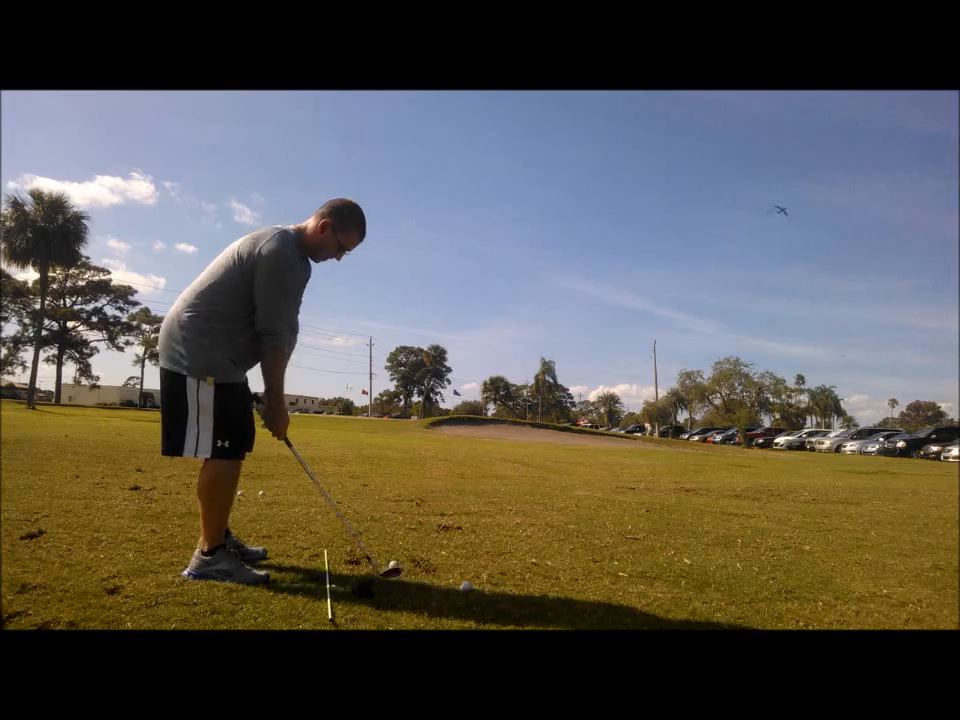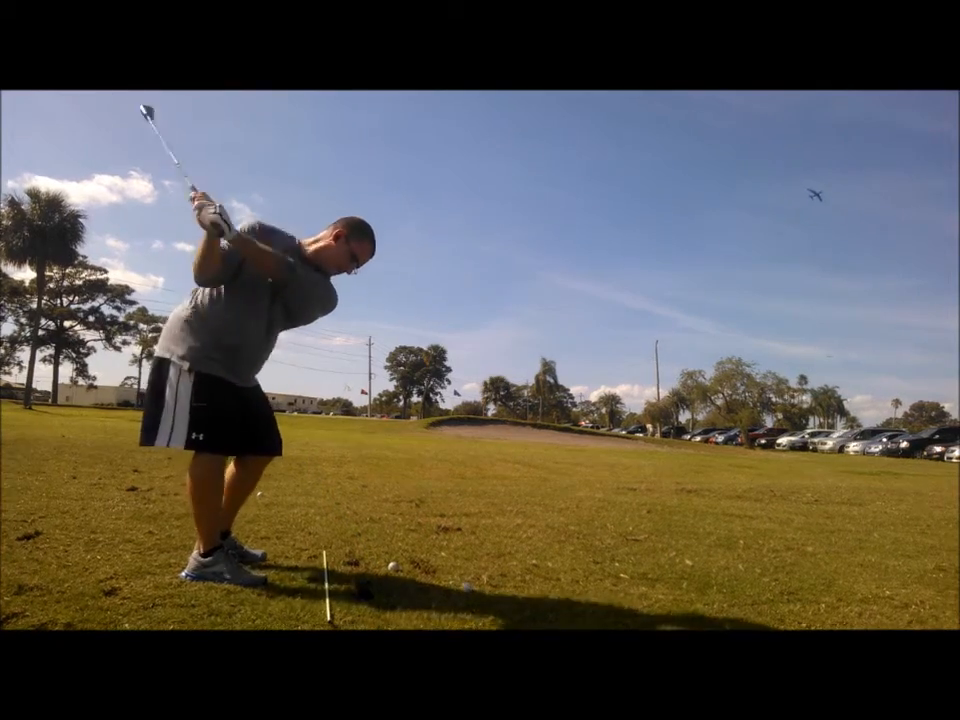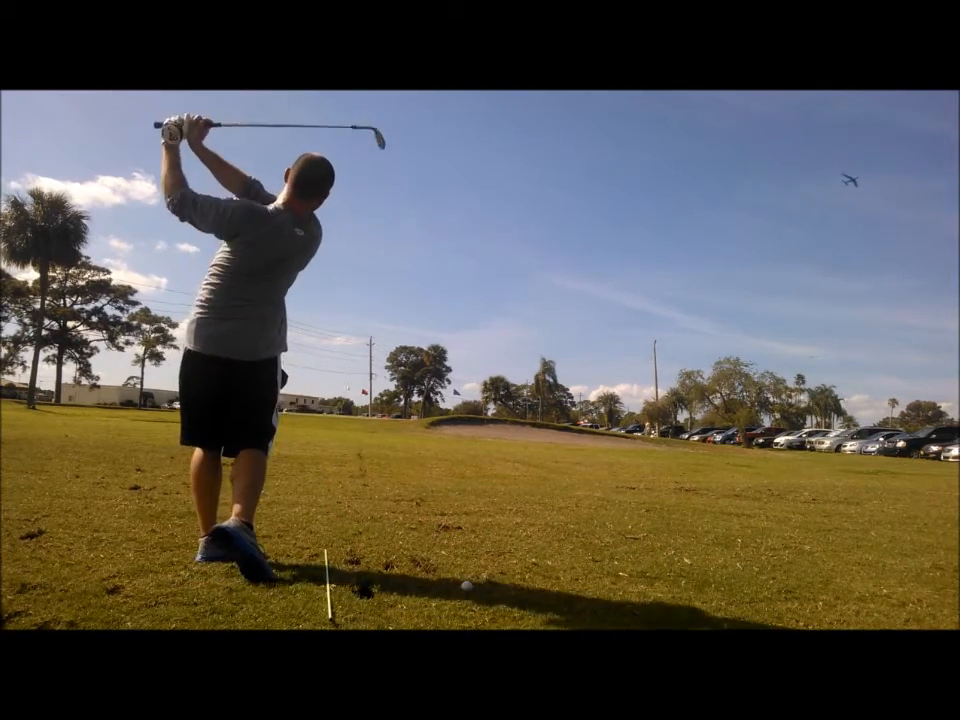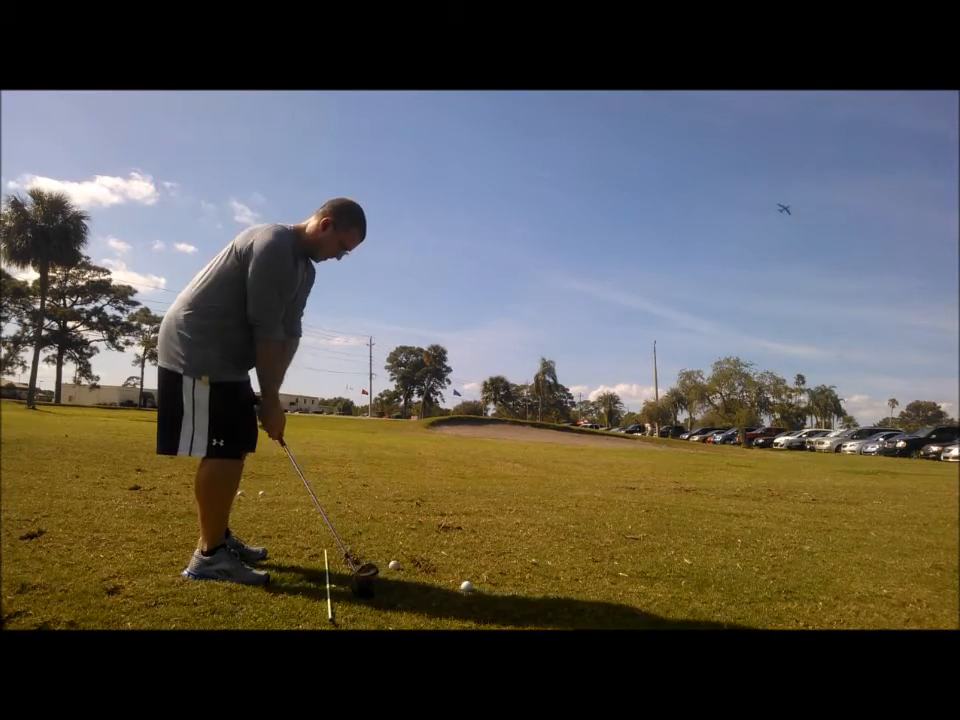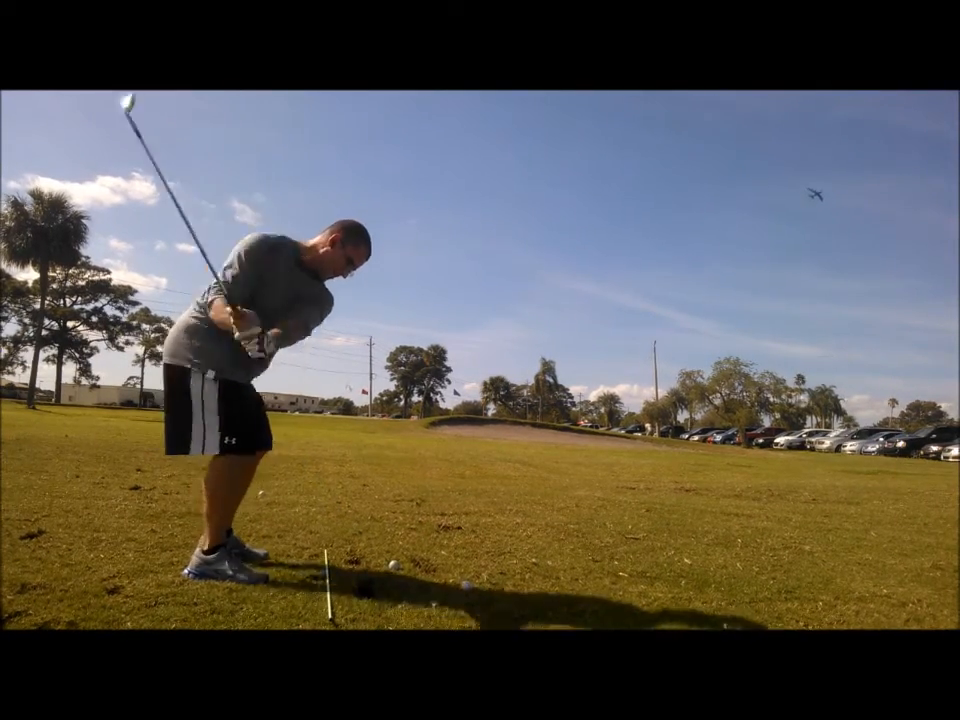
dt=1s
person 1, frame 1
left shoulder: (300, 264)
right shoulder: (279, 250)
left elbow: (285, 333)
right elbow: (272, 334)
left wrist: (273, 395)
right wrist: (276, 401)
left hip: (224, 357)
right hip: (196, 351)
left knee: (233, 448)
right knee: (221, 451)
left ankle: (219, 538)
right ankle: (208, 556)
person 1, frame 2
left shoulder: (321, 297)
right shoulder: (260, 235)
left elbow: (278, 269)
right elbow: (205, 275)
left wrist: (226, 228)
right wrist: (212, 230)
left hip: (236, 369)
right hip: (190, 352)
left knee: (257, 452)
right knee: (210, 447)
left ankle: (218, 538)
right ankle: (207, 557)
person 1, frame 3
left shoulder: (250, 220)
right shoulder: (310, 235)
left elbow: (178, 199)
right elbow: (249, 187)
left wrist: (172, 144)
right wrist: (199, 146)
left hip: (205, 345)
right hip: (257, 353)
left knee: (206, 444)
right knee: (251, 444)
left ankle: (209, 537)
right ankle: (239, 524)
person 1, frame 4
left shoulder: (305, 272)
right shoulder: (273, 243)
left elbow: (288, 332)
right elbow: (266, 328)
left wrist: (270, 394)
right wrist: (273, 400)
left hip: (230, 360)
right hip: (194, 353)
left knee: (235, 448)
right knee: (219, 449)
left ankle: (219, 537)
right ankle: (209, 555)
person 1, frame 5
left shoulder: (321, 299)
right shoulder: (266, 247)
left elbow: (292, 329)
right elbow: (218, 299)
left wrist: (267, 337)
right wrist: (238, 323)
left hip: (232, 368)
right hip: (198, 355)
left knee: (249, 449)
right knee: (232, 450)
left ankle: (219, 537)
right ankle: (209, 555)
